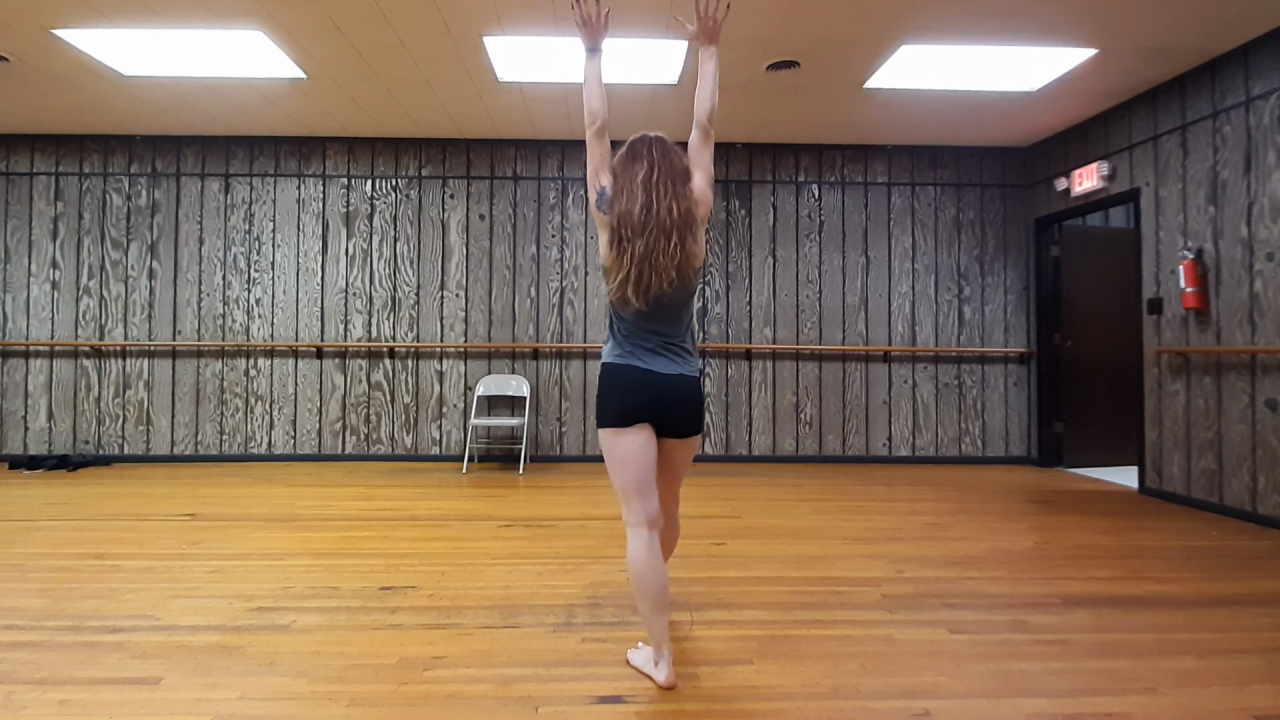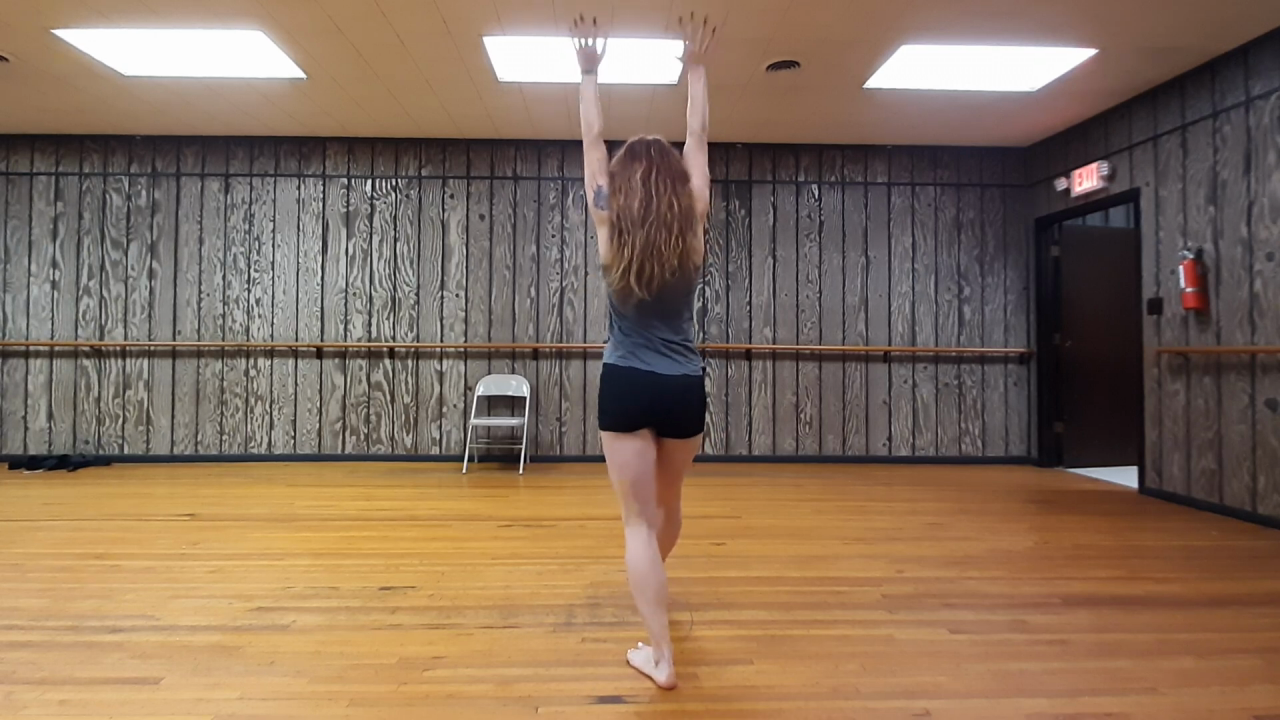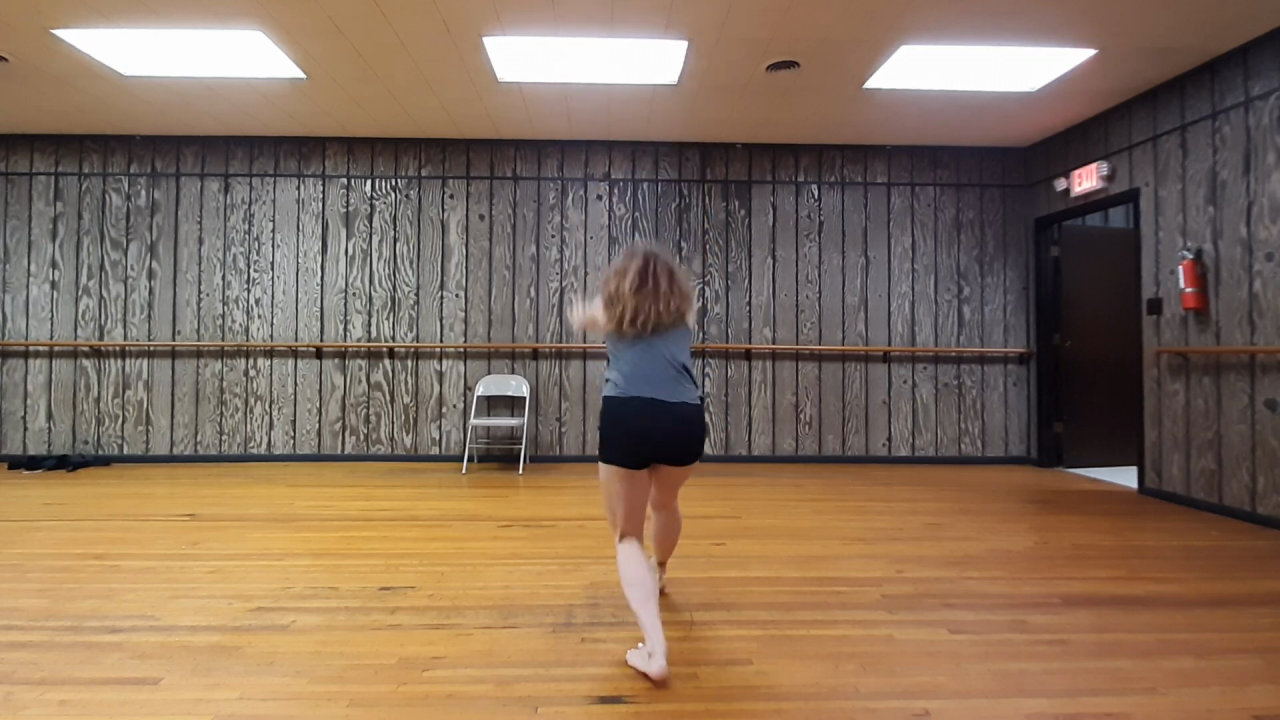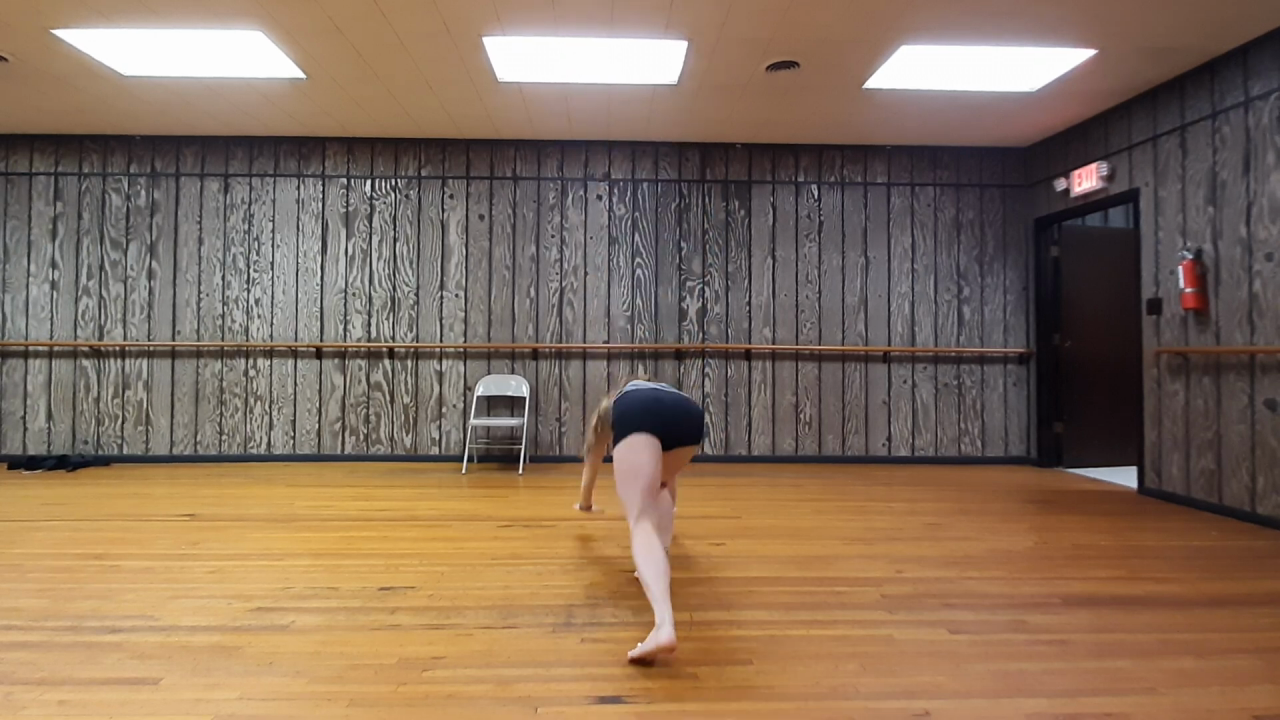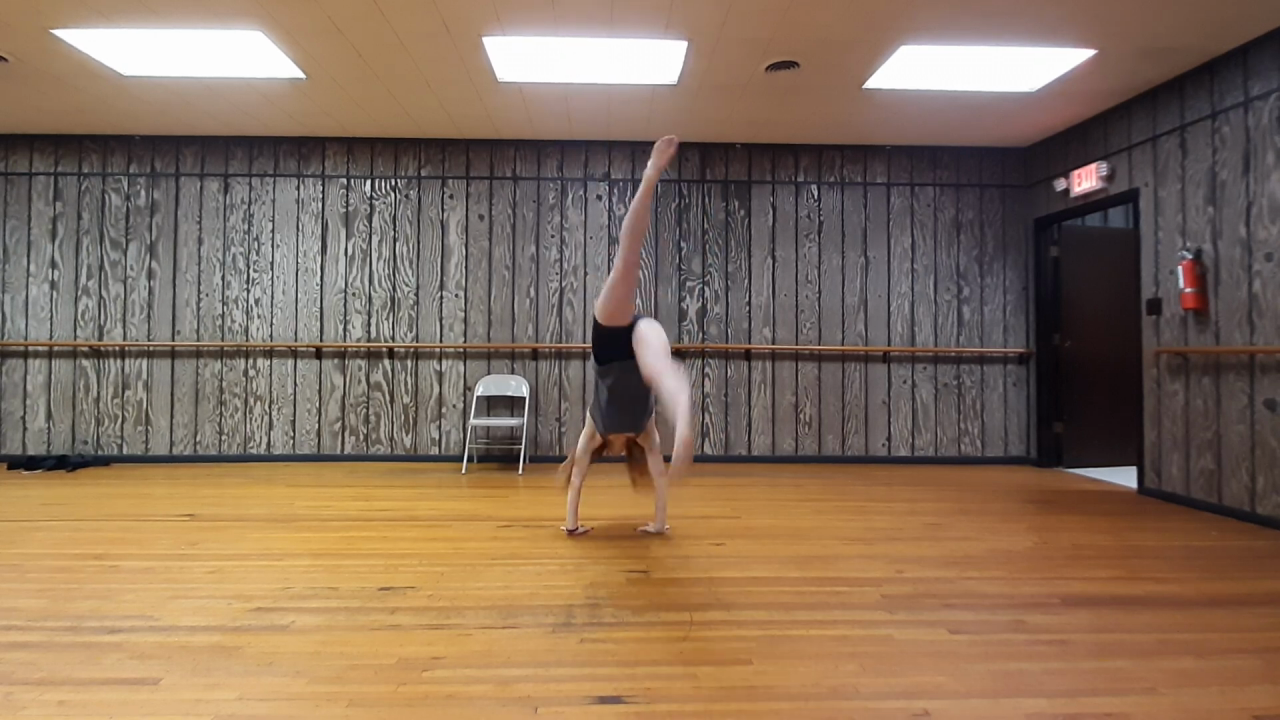
dt=0.5s
person 1, frame 1
left shoulder: (610, 227)
right shoulder: (692, 227)
left elbow: (595, 130)
right elbow: (704, 131)
left hip: (625, 387)
right hip: (683, 389)
left knee: (641, 521)
right knee: (667, 510)
left ankle: (660, 655)
right ankle: (653, 588)
person 1, frame 2
left shoulder: (612, 228)
right shoulder: (692, 228)
left elbow: (591, 145)
right elbow: (699, 141)
left wrist: (589, 76)
right wrist: (696, 70)
left hip: (627, 387)
right hip: (684, 389)
left knee: (640, 522)
right knee: (667, 507)
left ankle: (661, 657)
right ankle: (652, 577)
person 1, frame 3
left shoulder: (611, 307)
right shoulder: (681, 307)
left elbow: (586, 316)
left wrist: (581, 315)
left hip: (625, 418)
right hip: (685, 421)
left knee: (628, 538)
right knee: (665, 504)
left ankle: (655, 651)
right ankle: (657, 575)
person 1, frame 4
left shoulder: (610, 410)
left elbow: (592, 462)
right elbow: (671, 481)
left wrist: (585, 501)
right wrist: (668, 500)
left hip: (638, 415)
right hip: (688, 411)
left knee: (642, 526)
right knee: (661, 488)
left ankle: (664, 625)
person 1, frame 5
left shoulder: (596, 429)
right shoulder: (639, 431)
left elbow: (576, 478)
right elbow: (659, 472)
left wrist: (572, 520)
left hip: (615, 337)
right hip: (639, 334)
left knee: (628, 256)
